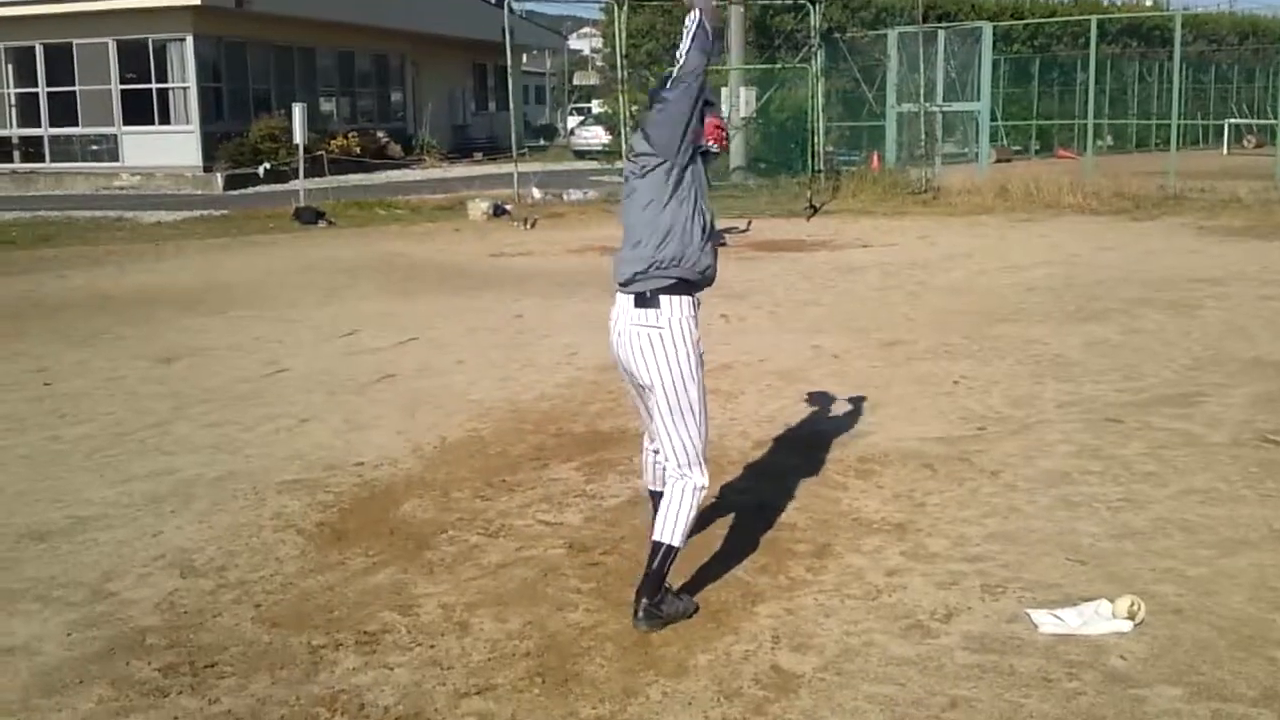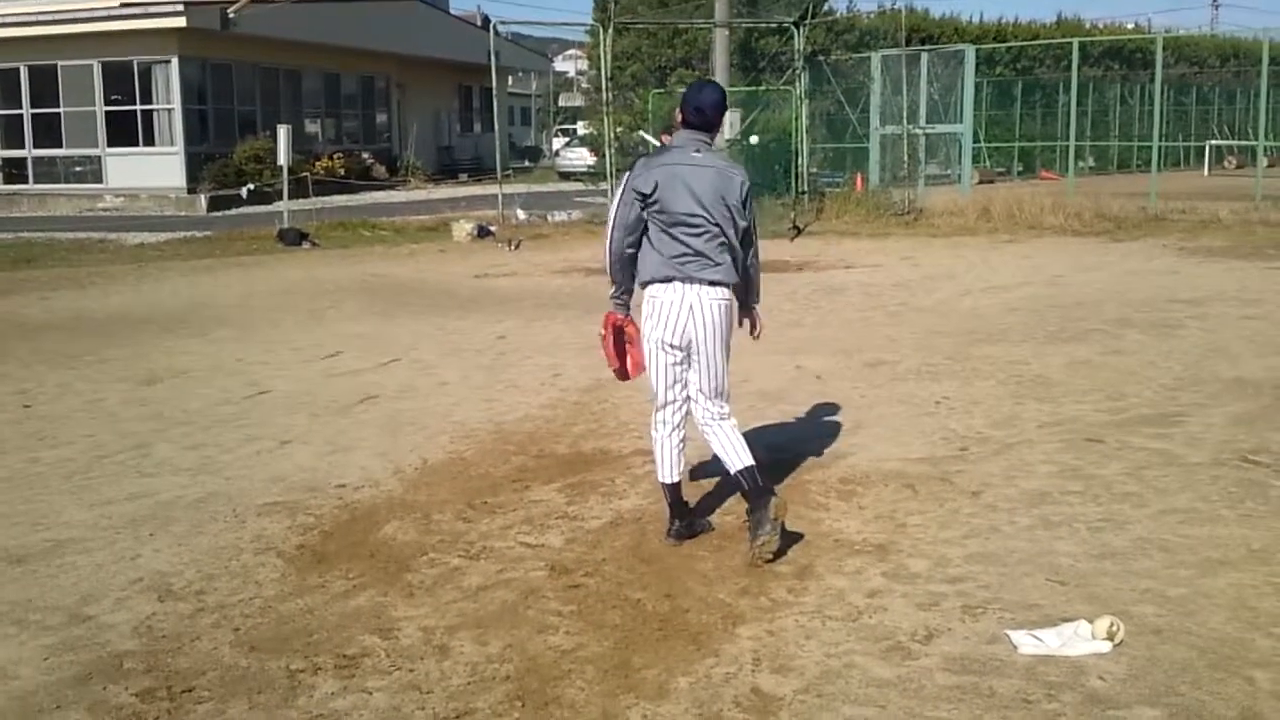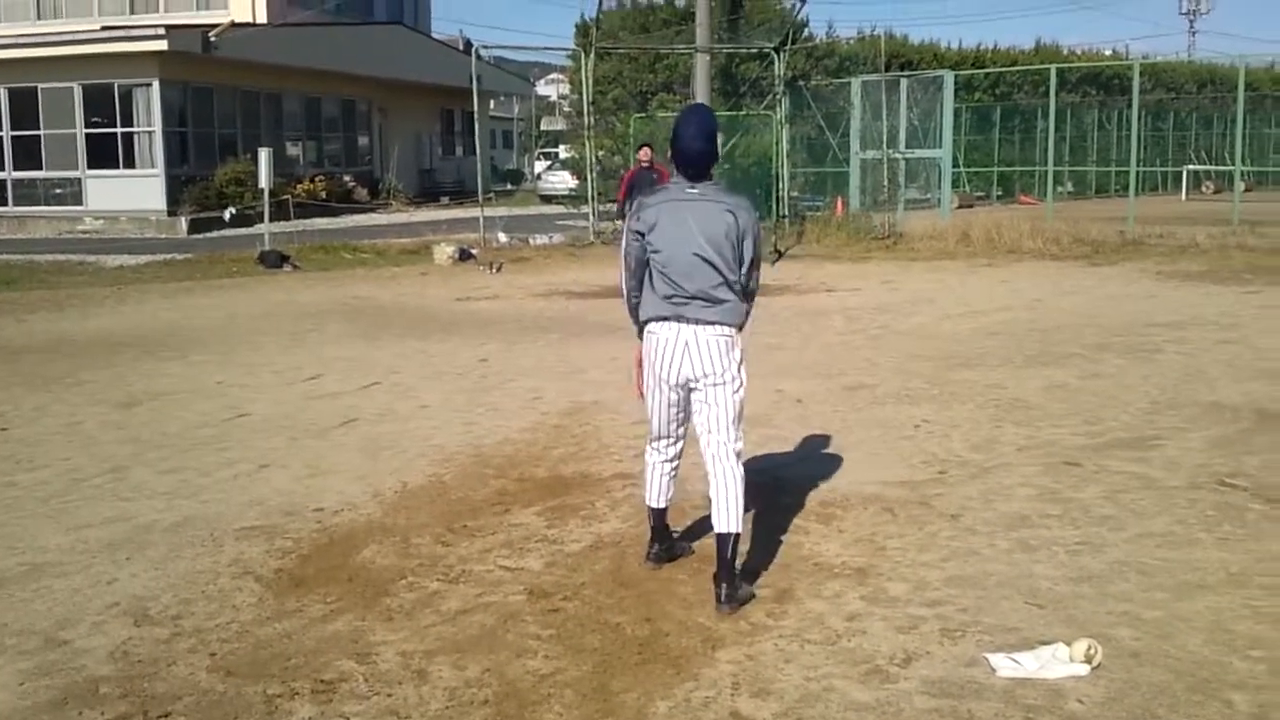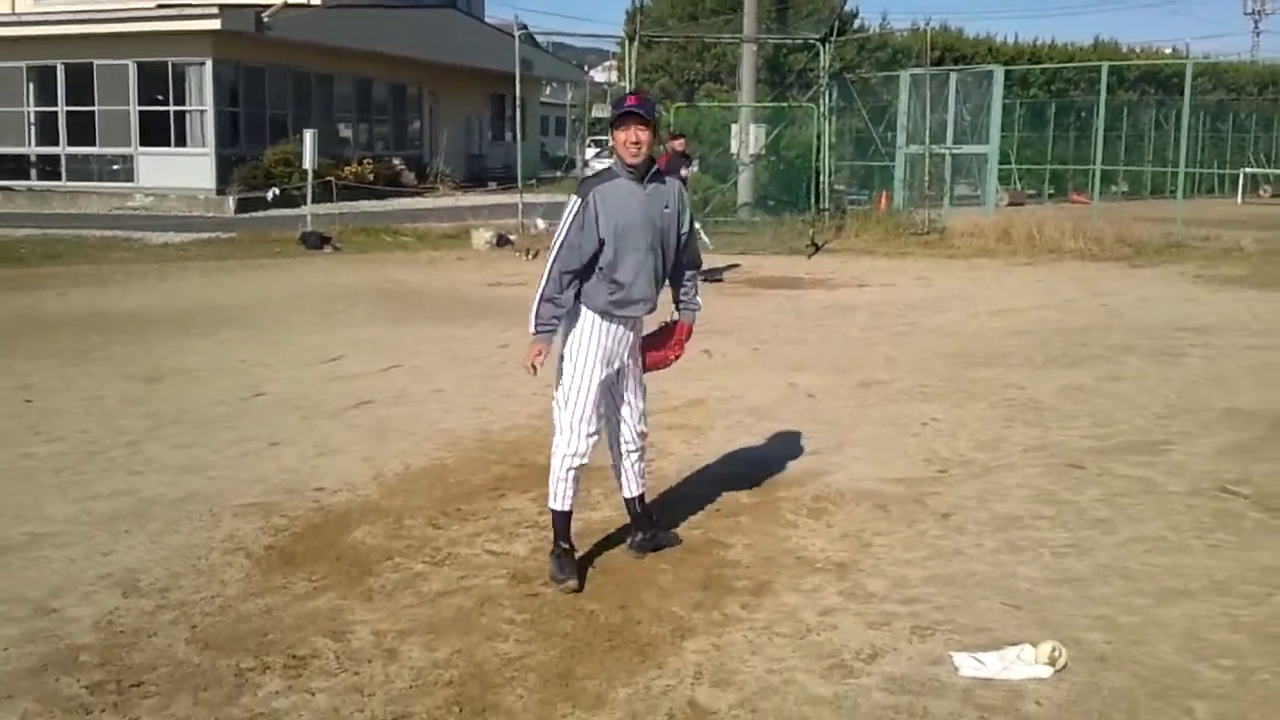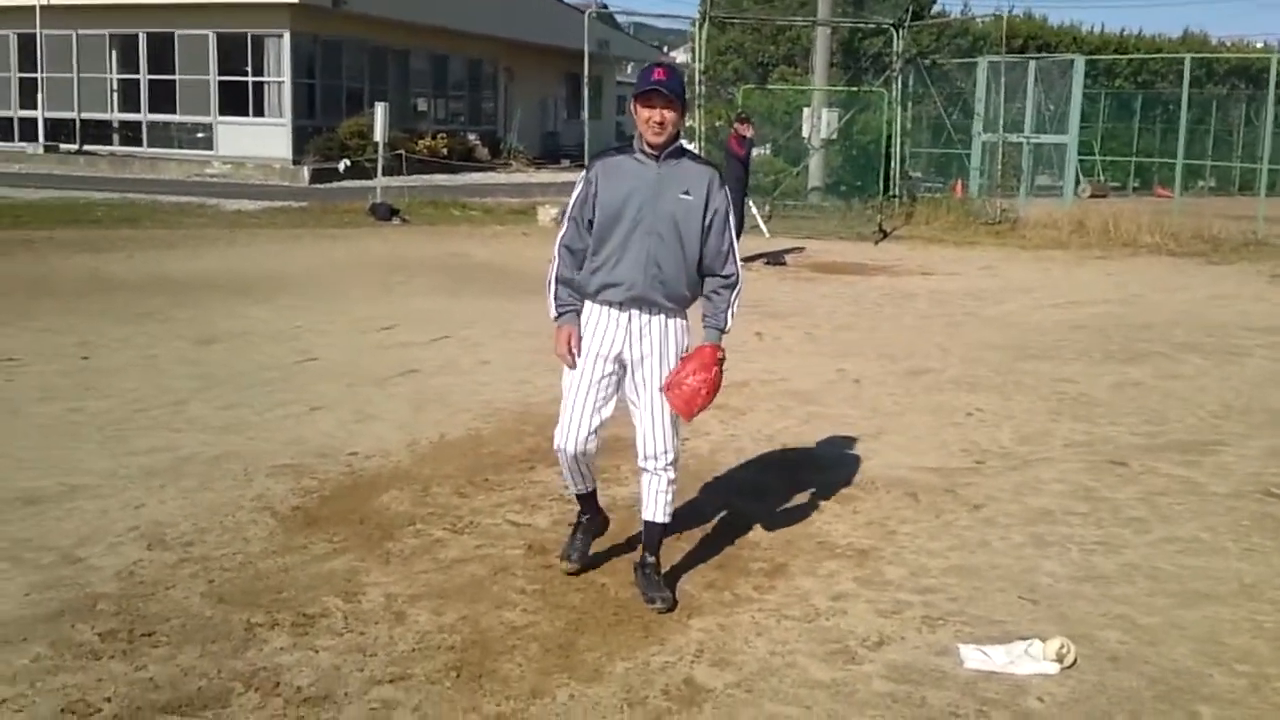
dt=1s
person 1, frame 1
left shoulder: (651, 155)
right shoulder: (663, 138)
right elbow: (684, 78)
left hip: (628, 316)
right hip: (665, 319)
left knee: (663, 437)
right knee: (687, 463)
left ankle: (664, 512)
right ankle: (650, 596)
person 1, frame 2
left shoulder: (648, 169)
right shoulder: (733, 176)
left elbow: (621, 240)
right elbow: (747, 246)
left wrist: (620, 301)
right wrist: (749, 302)
left hip: (660, 299)
right hip: (715, 300)
left knee: (662, 411)
right knee: (712, 410)
left ankle: (680, 517)
right ankle: (759, 497)
person 1, frame 3
left shoulder: (646, 210)
right shoulder: (740, 211)
left elbow: (632, 282)
right elbow: (747, 285)
left hip: (661, 339)
right hip: (718, 342)
left knee: (662, 447)
right knee: (724, 458)
left ankle: (660, 540)
right ankle: (726, 581)
person 1, frame 4
left shoulder: (672, 192)
right shoulder: (594, 194)
left elbow: (684, 259)
right elbow: (562, 264)
left wrist: (687, 310)
right wrist: (542, 331)
left hip: (632, 328)
right hip: (591, 326)
left knee: (630, 435)
right knee: (574, 442)
left ankle: (643, 528)
right ankle: (562, 548)
person 1, frame 5
left shoulder: (704, 180)
right shoulder: (603, 170)
left elbow: (721, 264)
right elbow: (570, 246)
left wrist: (713, 333)
right wrist: (564, 314)
left hip: (663, 327)
right hip: (598, 319)
left knee: (658, 453)
right knee: (572, 438)
left ankle: (648, 562)
right ankle: (589, 517)
